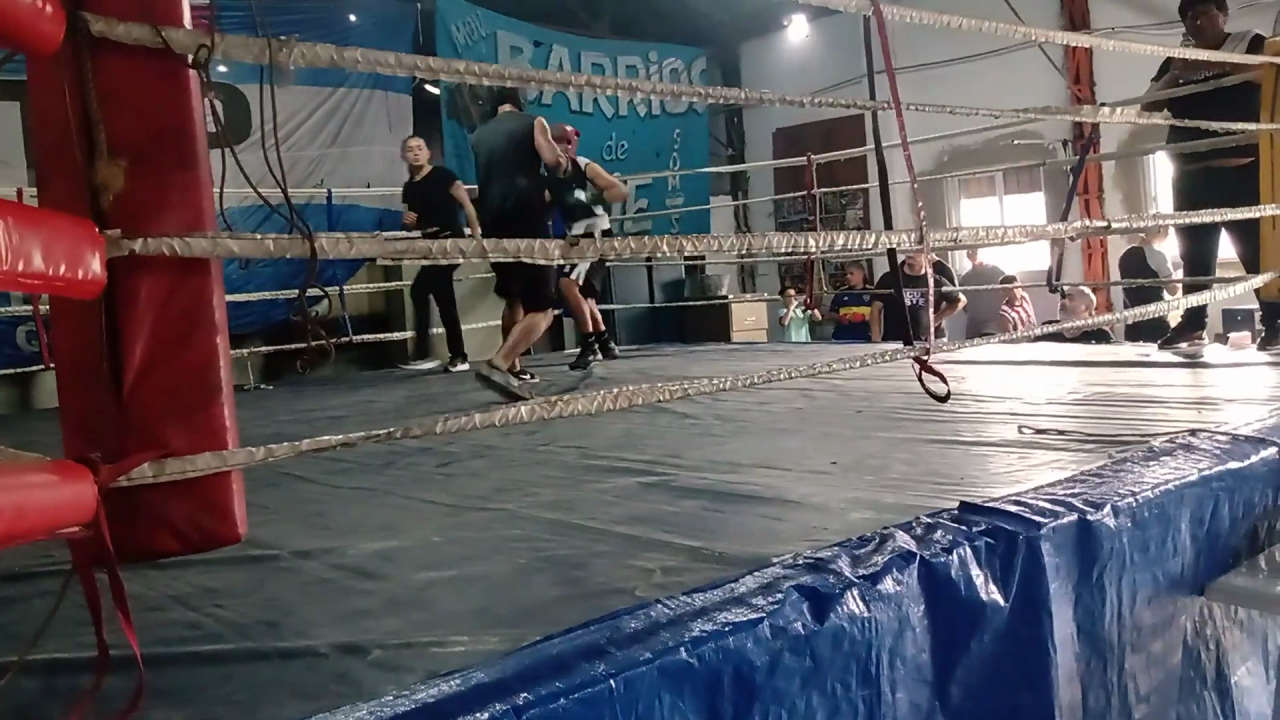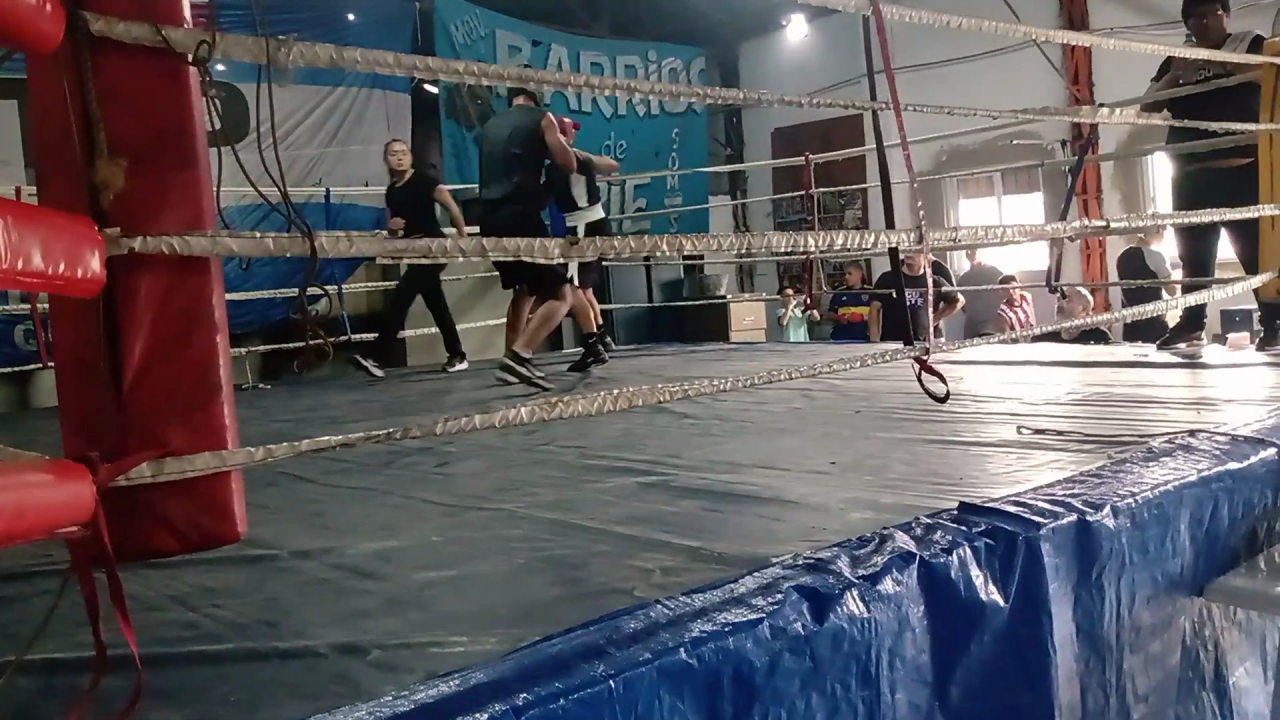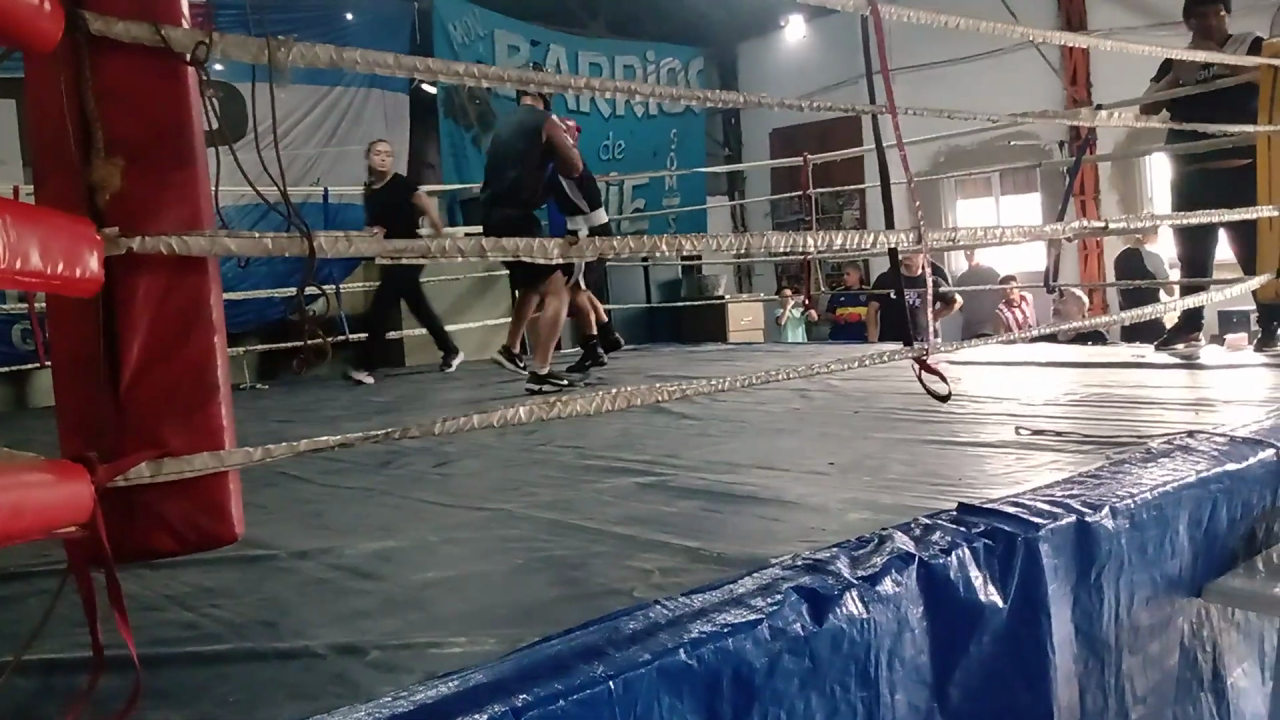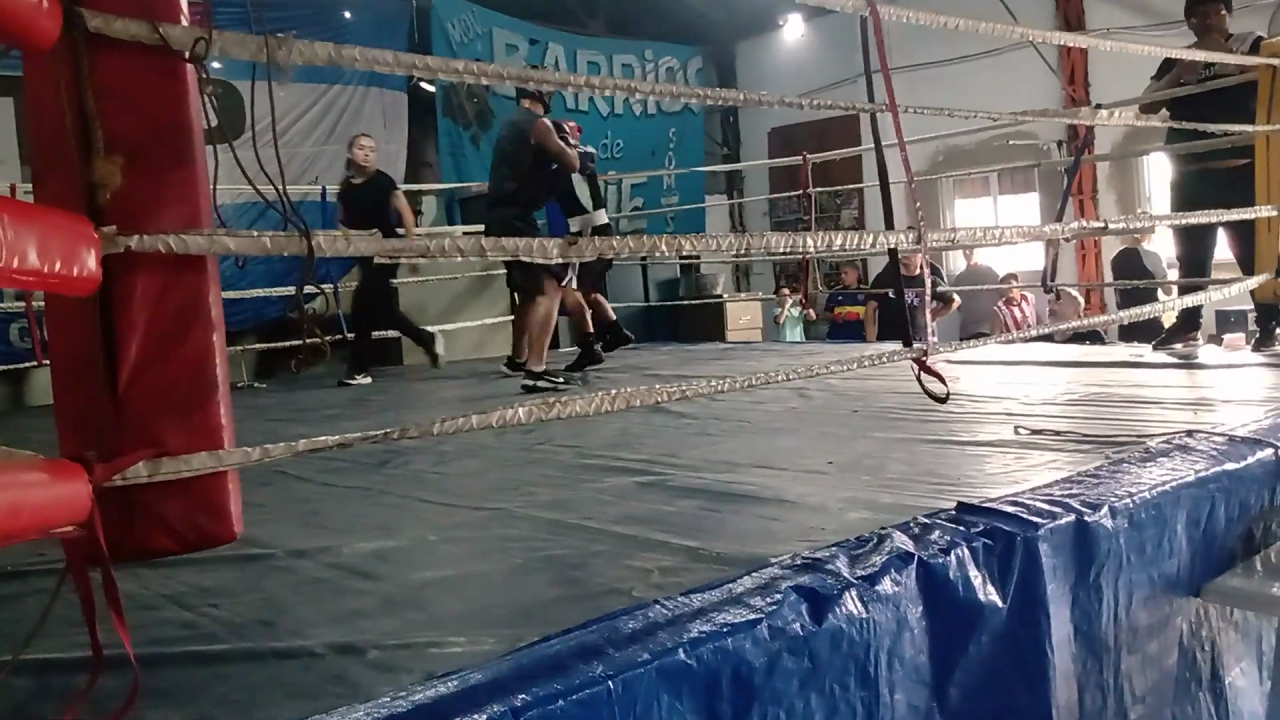
dt=0.1s
person 1, frame 1
left shoulder: (1249, 42)
right shoulder: (1176, 61)
right elbow: (1147, 107)
left wrist: (1217, 65)
right wrist: (1173, 75)
left hip: (1242, 168)
right hip: (1192, 174)
right knee: (1195, 253)
right ankle: (1192, 323)
person 1, frame 2
left shoulder: (1250, 43)
right shoulder: (1175, 60)
right elbow: (1147, 107)
left wrist: (1220, 62)
right wrist: (1174, 75)
left hip: (1242, 169)
right hip: (1191, 175)
right knee: (1194, 254)
right ankle: (1192, 324)
person 1, frame 3
left shoulder: (1250, 44)
right shoulder: (1175, 60)
right elbow: (1146, 108)
left wrist: (1222, 60)
right wrist: (1175, 76)
left hip: (1240, 170)
right hip: (1190, 175)
right knee: (1192, 255)
right ankle: (1190, 325)
person 1, frame 4
left shoulder: (1249, 44)
right shoulder: (1176, 60)
right elbow: (1146, 106)
left wrist: (1228, 52)
right wrist: (1177, 75)
left hip: (1240, 170)
right hip: (1189, 174)
right knee: (1191, 254)
right ankle: (1187, 325)
person 2, frame 1
left shoulder: (480, 135)
right shoulder: (533, 123)
right elbow: (556, 163)
right wrist: (558, 153)
left hip: (493, 226)
right hip: (525, 224)
left knee: (515, 297)
right knee: (539, 313)
left ankle: (510, 368)
right ankle: (497, 365)
person 2, frame 2
left shoulder: (490, 127)
right shoulder: (542, 118)
right elbow: (568, 165)
right wrist: (558, 147)
left hip: (490, 219)
right hip: (520, 217)
left knee: (525, 289)
right knee: (559, 296)
left ankle: (516, 358)
right ankle: (519, 355)
person 2, frame 3
left shoulder: (506, 122)
right shoulder: (547, 121)
right elbow: (574, 169)
right wrist: (563, 144)
left hip: (496, 216)
right hip: (515, 217)
left knee: (534, 284)
right knee: (558, 287)
left ankle: (510, 349)
right ankle: (541, 373)
person 2, frame 4
left shoulder: (512, 123)
right shoulder: (538, 123)
right elbow: (572, 164)
right wrist: (569, 148)
left hip: (502, 217)
right hip: (514, 217)
left knee: (532, 290)
right knee: (548, 288)
left ankle: (517, 358)
right ankle: (537, 369)
person 3, frame 1
left shoulder: (443, 175)
right shoulder: (409, 187)
left elbow: (466, 204)
right elbow: (411, 225)
left wrist: (476, 233)
right wrist: (408, 220)
left knee: (419, 290)
right knee: (445, 302)
left ankle: (422, 353)
right ankle: (459, 356)
person 3, frame 2
left shoulder: (423, 180)
right shoulder: (391, 191)
left elbow: (451, 206)
right elbow: (392, 222)
left wrist: (463, 236)
right wrist: (393, 225)
left knee: (400, 299)
right knee: (437, 306)
left ankle: (378, 359)
right ankle: (457, 356)
person 3, frame 3
left shoulder: (402, 184)
right shoulder: (370, 192)
left elbow: (430, 211)
right elbow: (371, 225)
right wrist: (374, 231)
left knee: (381, 305)
right knee: (419, 309)
left ankle: (366, 366)
right ankle: (451, 351)
person 3, frame 4
left shoulder: (382, 180)
right shoulder: (346, 187)
left elbow: (406, 214)
right elbow: (343, 222)
right hip: (366, 253)
left knee: (364, 306)
right knee: (384, 309)
left ankle: (359, 369)
right ankle: (428, 340)
person 4, frame 1
left shoulder: (586, 167)
right shoulder: (553, 178)
left elbow: (621, 191)
left wrist: (595, 198)
left hip: (596, 235)
right hip: (575, 238)
left knee: (568, 285)
right knee: (583, 293)
left ankle: (590, 345)
right ankle: (604, 343)
person 4, frame 2
left shoulder: (573, 157)
right shoulder: (553, 168)
left elbow: (612, 167)
left wrist: (582, 159)
left hip: (589, 227)
right hip: (578, 228)
left knee: (573, 285)
right knee: (583, 285)
left ankle: (593, 345)
right ankle: (600, 338)
person 4, frame 3
right shoulder: (557, 169)
left hip: (590, 230)
right hip: (583, 230)
left knee: (574, 288)
right knee: (580, 287)
left ankle: (592, 350)
right ankle: (608, 335)
person 4, frame 4
right shoulder: (558, 173)
left hip: (594, 232)
right hip: (584, 233)
left knee: (569, 289)
right knee: (588, 290)
left ankle: (590, 346)
right ankle: (616, 331)
